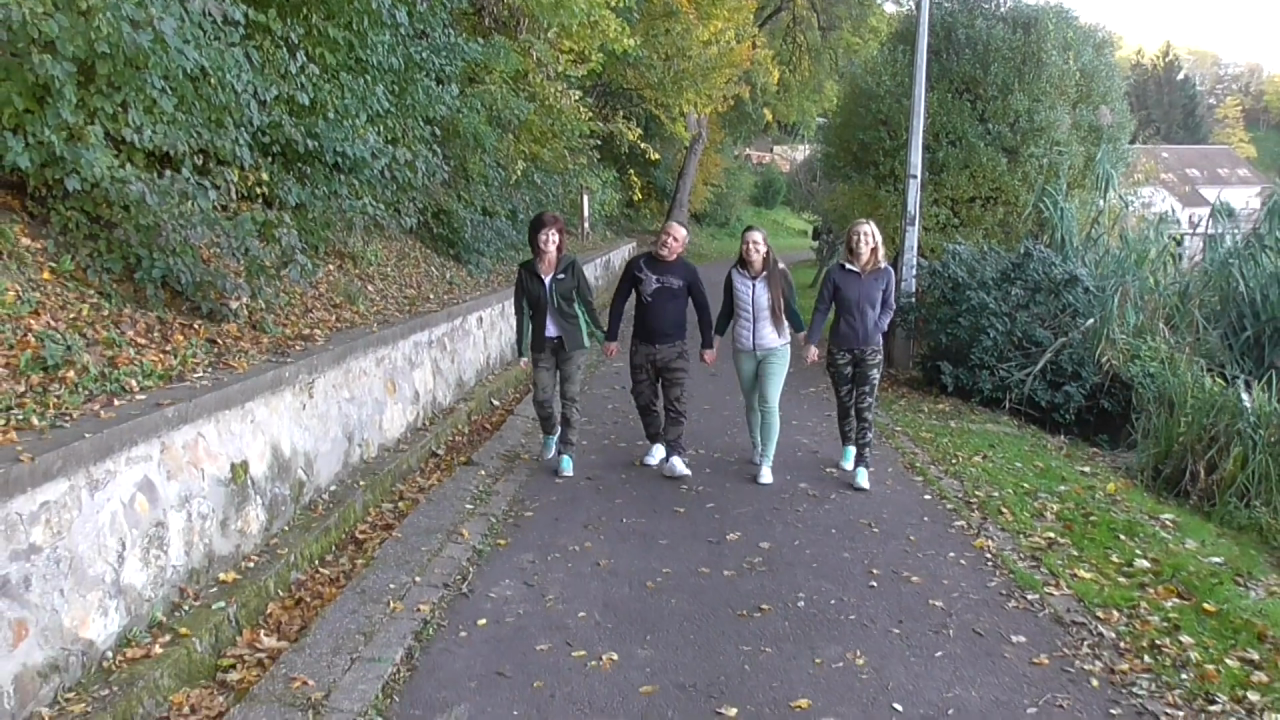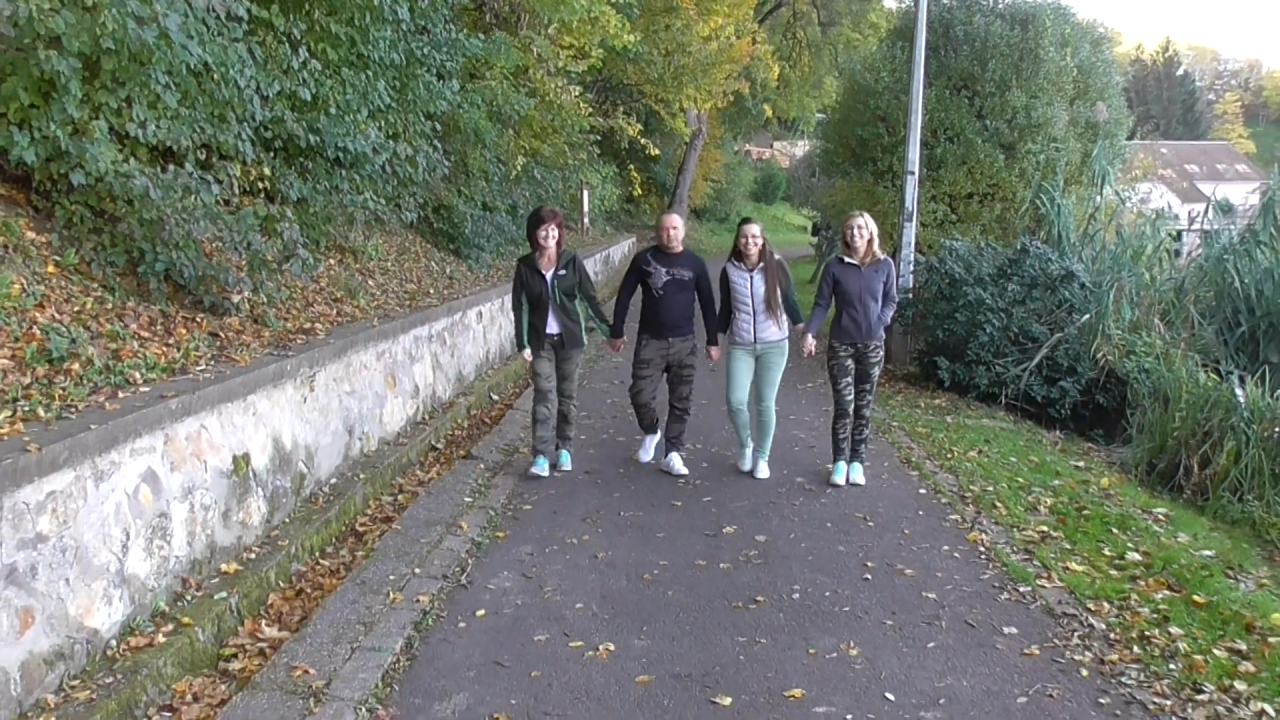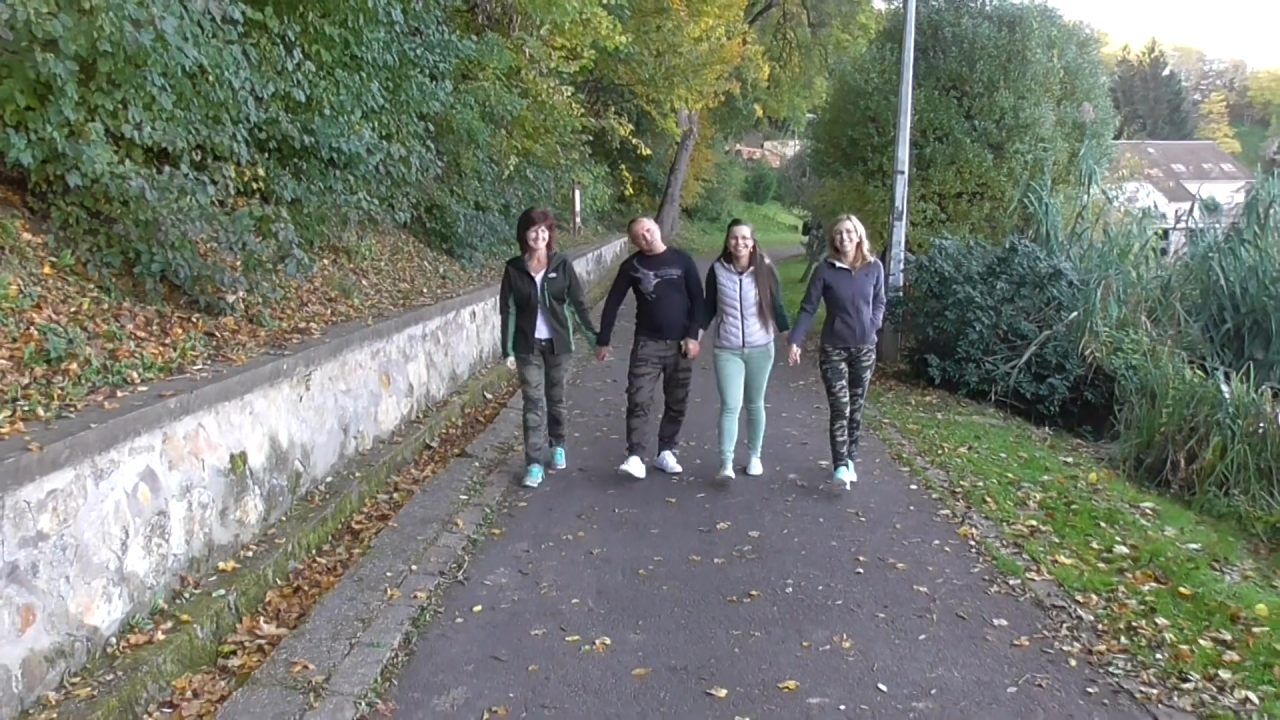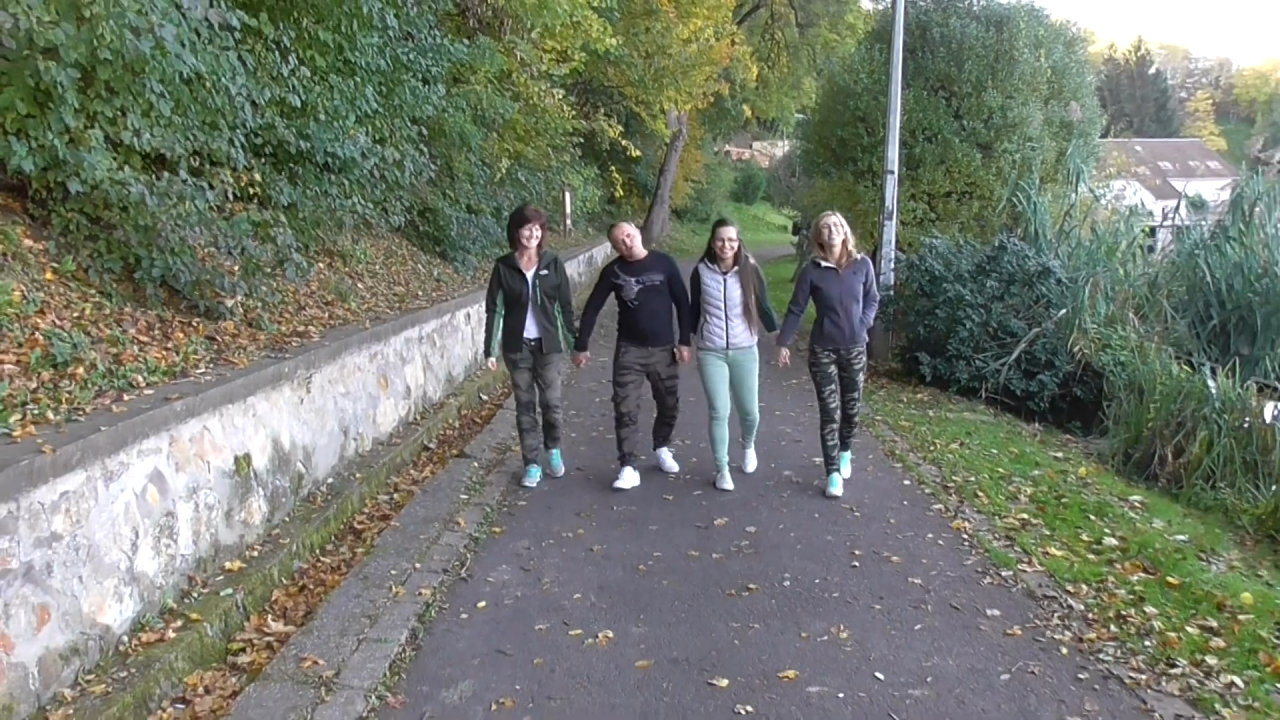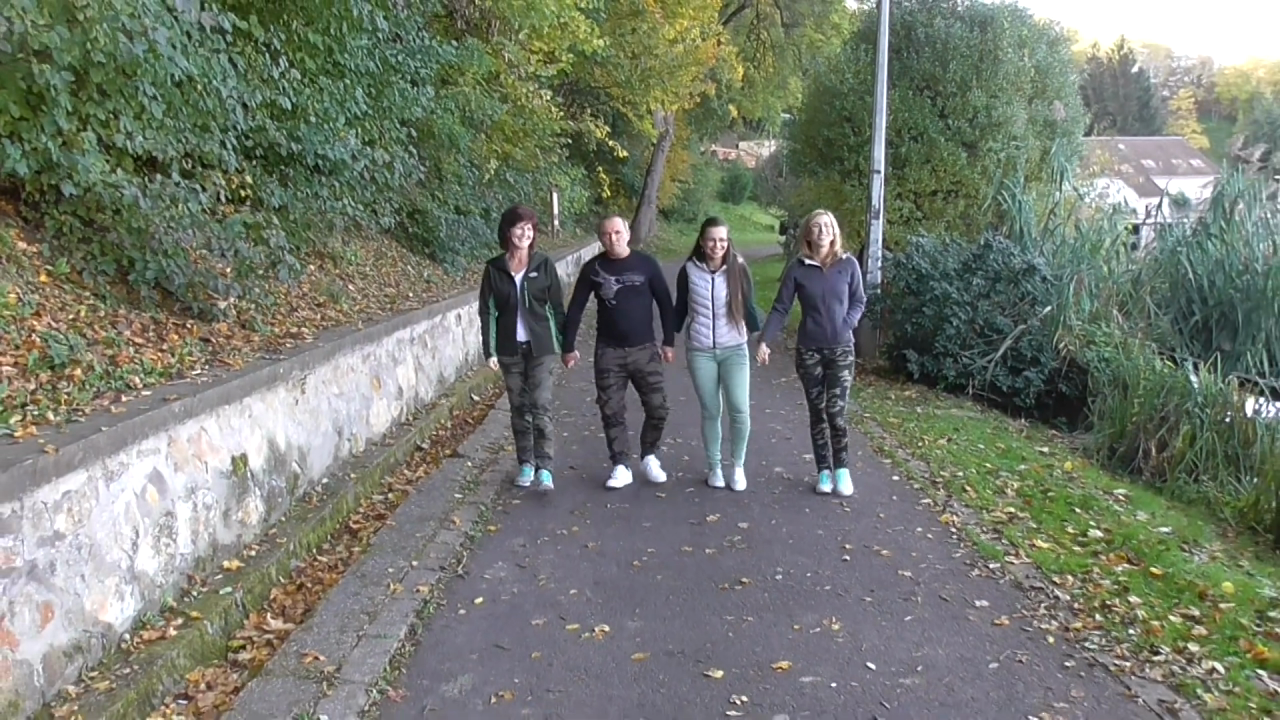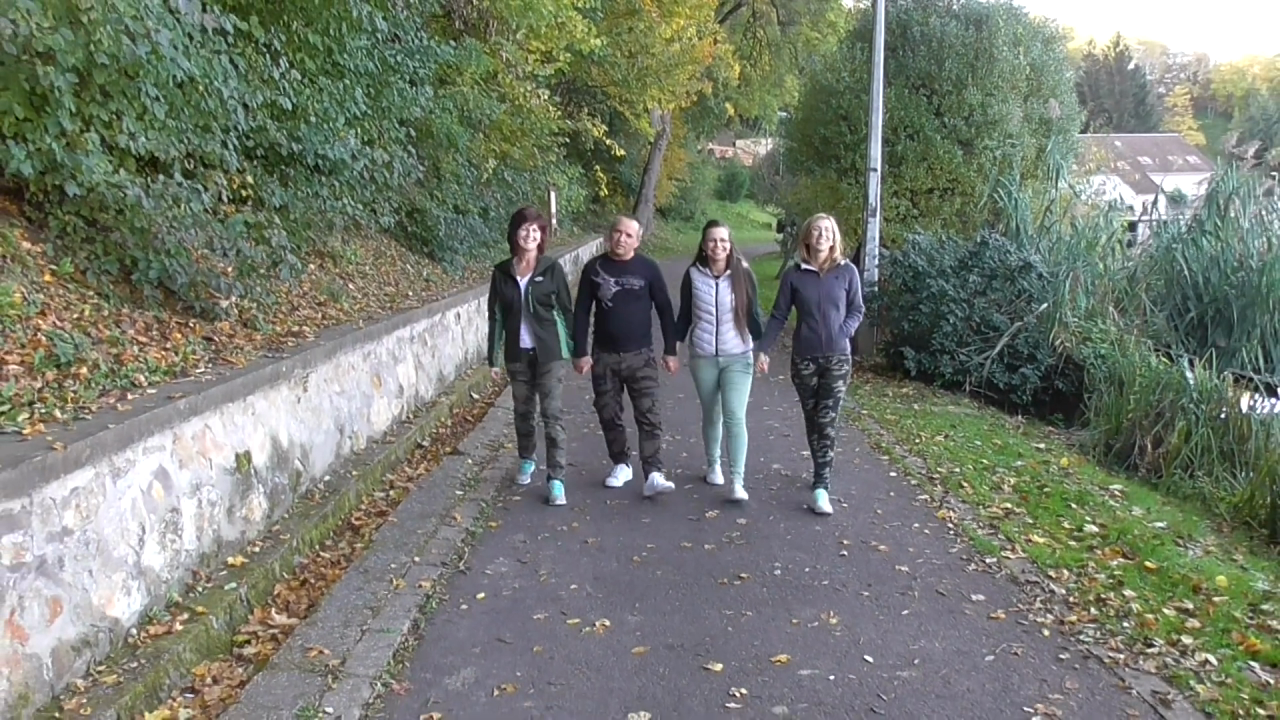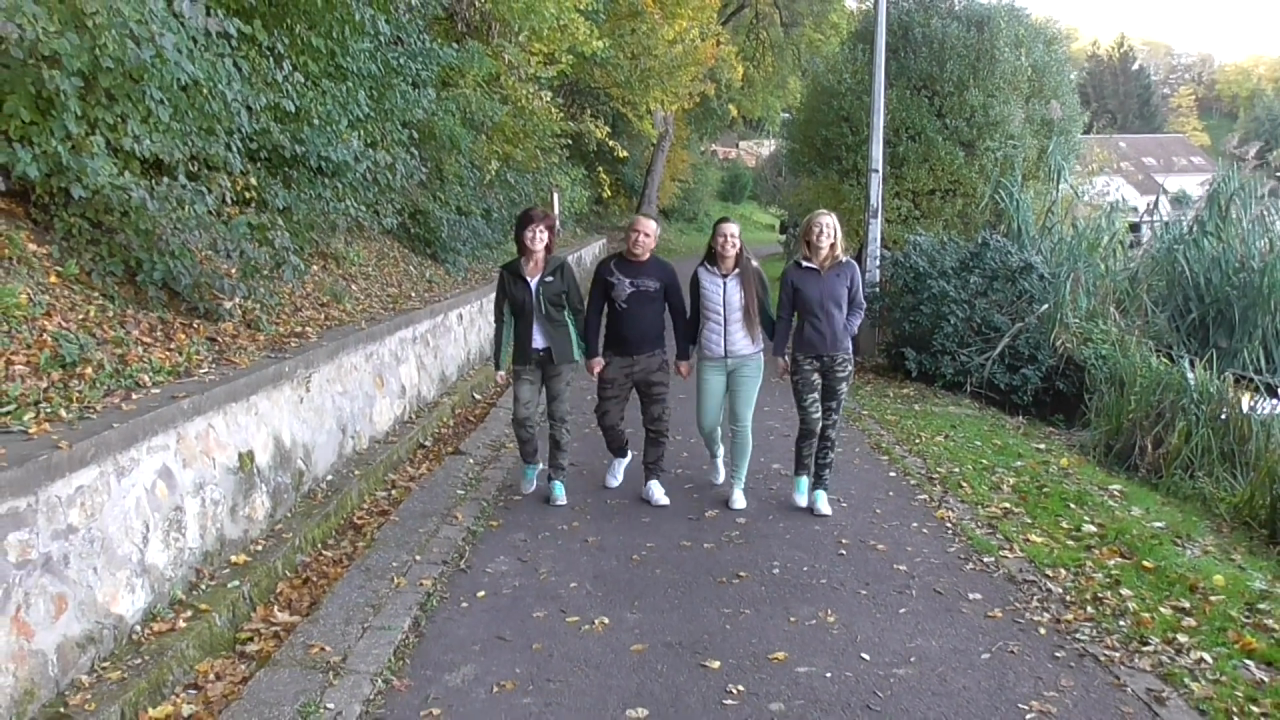
dt=0.3s
person 1, frame 1
left shoulder: (885, 273)
right shoulder: (836, 272)
left elbow: (888, 307)
right elbow: (821, 309)
left wrist: (878, 328)
right wrist: (811, 342)
left hip: (871, 350)
right hip: (839, 348)
left knee: (864, 409)
right knee: (846, 405)
left ankle: (861, 467)
right ankle: (849, 446)
person 1, frame 2
left shoulder: (884, 265)
right shoulder: (835, 266)
left elbow: (891, 300)
right elbow: (822, 304)
left wrist: (880, 322)
right wrist: (809, 333)
left hip: (872, 345)
right hip: (841, 344)
left knee: (863, 406)
right knee: (844, 404)
left ankle: (856, 461)
right ankle: (839, 462)
person 1, frame 3
left shoulder: (874, 268)
right shoulder: (825, 271)
left elbow: (879, 302)
right elbow: (808, 308)
left wrist: (872, 326)
right wrist: (794, 341)
left hip: (865, 348)
right hip: (833, 348)
left knee: (856, 408)
right knee: (839, 408)
left ankle: (849, 458)
right ankle: (840, 468)
person 1, frame 4
left shoulder: (862, 264)
right shoulder: (812, 271)
left elbow: (872, 300)
right elbow: (796, 309)
left wrist: (863, 325)
right wrist: (783, 343)
left hip: (855, 348)
right hip: (822, 349)
left knee: (851, 408)
right knee: (829, 412)
left ankle: (845, 451)
right ankle: (833, 473)
person 1, frame 5
left shoulder: (849, 265)
right shoulder: (797, 269)
left elbow: (859, 301)
right elbow: (781, 308)
left wrist: (846, 325)
right wrist: (764, 341)
left hip: (841, 349)
right hip: (808, 350)
left knee: (836, 412)
right knee: (817, 412)
left ankle: (841, 469)
right ankle: (823, 470)
person 1, frame 6
left shoulder: (847, 271)
right shoulder: (793, 274)
left elbow: (857, 310)
right elbow: (779, 315)
left wrist: (842, 333)
right wrist: (763, 350)
left hip: (837, 357)
right hip: (803, 357)
left knee: (827, 423)
right knee: (812, 419)
left ankle: (820, 489)
right ankle: (821, 471)
person 1, frame 7
left shoulder: (848, 269)
right shoulder: (794, 272)
left elbow: (858, 308)
right elbow: (784, 316)
left wrist: (845, 333)
right wrist: (780, 352)
left hip: (840, 357)
right hip: (805, 357)
left knee: (829, 426)
right knee: (810, 423)
left ankle: (819, 488)
right ankle: (801, 477)
person 2, frame 1
left shoulder: (571, 266)
right shoulder: (526, 271)
left elbow: (587, 303)
right elbow: (522, 312)
left wrist: (603, 336)
right wrist: (522, 349)
left hip: (571, 342)
right hip: (542, 344)
left knee: (570, 398)
right knee: (542, 398)
left ankle: (566, 453)
right ankle: (551, 433)
person 2, frame 2
left shoulder: (572, 261)
right shoulder: (525, 266)
left elbow: (589, 298)
right elbow: (520, 307)
left wrist: (610, 331)
right wrist: (522, 343)
left hip: (570, 338)
right hip: (540, 340)
left knee: (567, 395)
right knee: (543, 394)
left ankle: (563, 448)
right ankle: (541, 456)
person 2, frame 3
left shoulder: (562, 265)
right shoulder: (514, 268)
left elbow: (578, 304)
right elbow: (507, 310)
left wrist: (594, 339)
right wrist: (507, 349)
left hip: (558, 343)
right hip: (528, 346)
left knee: (556, 398)
right knee: (533, 403)
left ankle: (557, 446)
right ankle: (534, 465)
person 2, frame 4
left shoulder: (553, 264)
right shoulder: (503, 267)
left elbow: (565, 305)
right elbow: (494, 309)
left wrist: (574, 343)
right wrist: (490, 349)
left hip: (548, 345)
right hip: (517, 346)
left knee: (551, 402)
right knee: (525, 405)
left ankle: (553, 448)
right ankle: (532, 464)
person 2, frame 5
left shoulder: (544, 264)
right shoulder: (494, 268)
left elbow: (557, 306)
right elbow: (487, 311)
left wrist: (566, 344)
right wrist: (489, 350)
left hip: (541, 347)
right hip: (510, 349)
left knee: (541, 406)
right knee: (519, 407)
left ankle: (545, 469)
right ankle: (526, 463)
person 2, frame 6
left shoulder: (552, 268)
right shoulder: (502, 272)
left elbow: (566, 310)
right elbow: (495, 316)
left wrist: (576, 351)
right wrist: (493, 357)
left hip: (550, 353)
right hip: (517, 354)
left knee: (552, 414)
right knee: (524, 412)
left ankle: (556, 480)
right ankle: (527, 459)
person 2, frame 7
left shoulder: (561, 268)
right shoulder: (509, 273)
left elbow: (577, 311)
right elbow: (503, 319)
left wrist: (587, 351)
right wrist: (500, 362)
left hip: (559, 354)
right hip: (525, 357)
left knee: (558, 417)
right knee: (523, 417)
left ankle: (557, 479)
right ankle: (531, 463)
person 3, frame 1
left shoulder: (779, 274)
right shoulder: (733, 276)
left elbow: (791, 309)
right elbow: (726, 312)
right wrist: (714, 343)
left hip: (776, 351)
right hip: (743, 351)
left knee: (769, 406)
right knee: (751, 404)
left ankle: (765, 464)
right ankle: (758, 446)
person 3, frame 2
left shoulder: (776, 266)
right shoulder: (729, 270)
left elbow: (789, 301)
right elbow: (725, 308)
left hip: (774, 345)
right hip: (740, 346)
left knee: (765, 404)
right knee: (735, 402)
left ankle: (762, 459)
right ankle: (745, 445)
person 3, frame 3
left shoulder: (765, 269)
right shoulder: (717, 271)
left elbow: (776, 306)
right elbow: (708, 307)
left hip: (760, 349)
right hip: (726, 350)
left knee: (755, 404)
right knee: (731, 405)
left ankle: (754, 455)
right ankle: (726, 464)
person 3, frame 4
left shoulder: (750, 270)
right shoulder: (701, 272)
left elbow: (763, 306)
right elbow: (694, 309)
left hip: (745, 351)
right hip: (710, 352)
left knee: (749, 410)
right knee: (719, 412)
left ankle: (748, 447)
right ankle: (722, 470)
person 3, frame 5
left shoulder: (738, 268)
right shoulder: (689, 270)
left elbow: (749, 307)
right elbow: (680, 308)
left hip: (734, 350)
right hip: (700, 352)
left knee: (739, 409)
right knee: (710, 411)
left ankle: (737, 467)
right ankle: (714, 467)
person 3, frame 6
left shoulder: (743, 274)
right shoulder: (693, 275)
left elbow: (753, 314)
right elbow: (685, 315)
left hip: (738, 358)
right hip: (702, 358)
left knee: (735, 416)
right knee: (711, 415)
left ankle: (737, 482)
right ankle: (713, 464)
person 3, frame 7
left shoulder: (753, 273)
right shoulder: (701, 275)
left elbow: (767, 315)
right elbow: (694, 317)
left hip: (748, 360)
right hip: (710, 361)
left knee: (741, 425)
right knee: (707, 422)
left ankle: (737, 487)
right ankle: (717, 454)
person 4, frame 1
left shoulder: (687, 271)
right shoulder: (637, 264)
left elbow: (702, 308)
right elbow: (619, 300)
left wrist: (707, 344)
right wrist: (611, 337)
left hip: (674, 348)
right hip: (641, 346)
left knee: (675, 404)
right knee: (645, 401)
left ankle: (673, 458)
right ankle: (657, 444)
person 4, frame 2
left shoulder: (695, 263)
right shoulder: (644, 259)
left elbow: (707, 303)
right elbow: (624, 295)
left wrist: (713, 341)
right wrist: (617, 333)
left hip: (684, 343)
right hip: (650, 341)
left knee: (681, 402)
right knee: (641, 396)
left ankle: (672, 455)
right ankle: (651, 432)
person 4, frame 3
left shoulder: (682, 259)
right shoulder: (631, 266)
left elbow: (697, 299)
right elbow: (613, 302)
left wrist: (693, 335)
right wrist: (603, 341)
left hip: (680, 343)
right hip: (647, 343)
left knee: (676, 403)
right knee: (639, 400)
left ankle: (665, 453)
right ankle: (635, 458)
person 4, frame 4
left shoulder: (664, 263)
right shoulder: (612, 271)
left elbow: (682, 303)
right elbow: (592, 308)
left wrist: (684, 341)
right wrist: (581, 346)
left hip: (664, 349)
right hip: (629, 350)
left knee: (669, 407)
right knee: (625, 409)
left ankle: (662, 448)
right ankle: (629, 468)
person 4, frame 5
left shoulder: (646, 264)
right shoulder: (592, 268)
left elbow: (664, 303)
right elbow: (576, 308)
left wrist: (668, 342)
right wrist: (569, 347)
left hip: (644, 350)
right hip: (608, 352)
left knee: (657, 408)
right knee: (611, 413)
left ankle: (649, 457)
right ankle: (621, 467)
person 4, frame 6
left shoulder: (648, 269)
right shoulder: (593, 268)
left elbow: (665, 310)
right elbow: (581, 312)
left wrist: (670, 351)
right wrist: (581, 352)
left hip: (640, 355)
right hip: (604, 356)
left knee: (649, 416)
right knee: (609, 415)
left ankle: (653, 476)
right ankle: (621, 464)
person 4, frame 7
left shoulder: (664, 271)
right shoulder: (607, 267)
left elbow: (678, 314)
right elbow: (593, 312)
left wrist: (683, 355)
right wrist: (592, 353)
left hip: (653, 359)
right hip: (615, 358)
left knee: (656, 423)
right knee: (607, 417)
left ankle: (652, 482)
right ankle: (621, 454)
